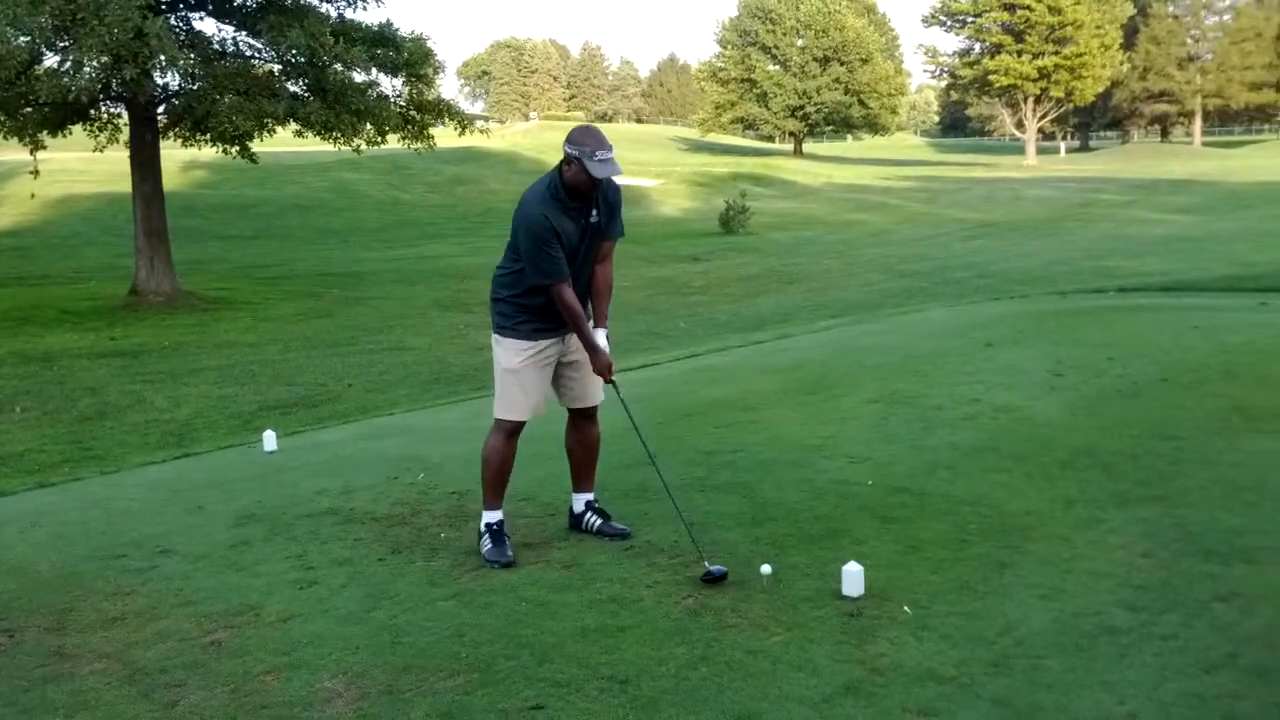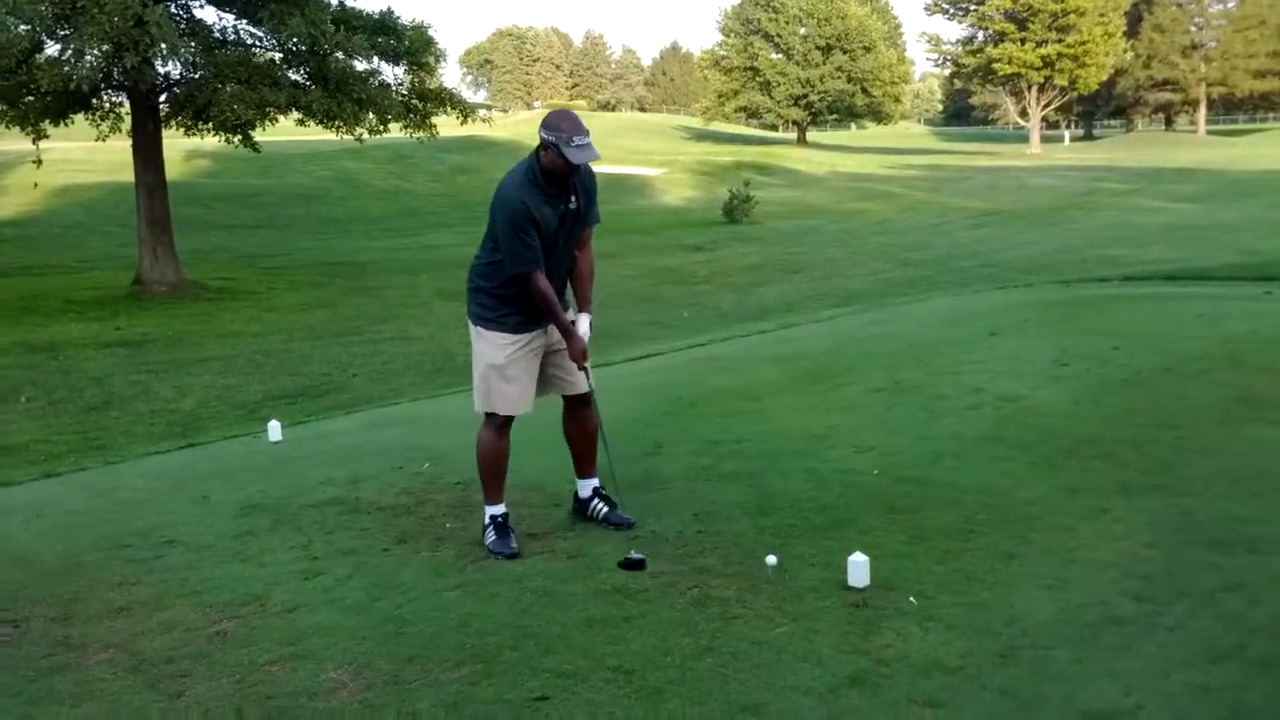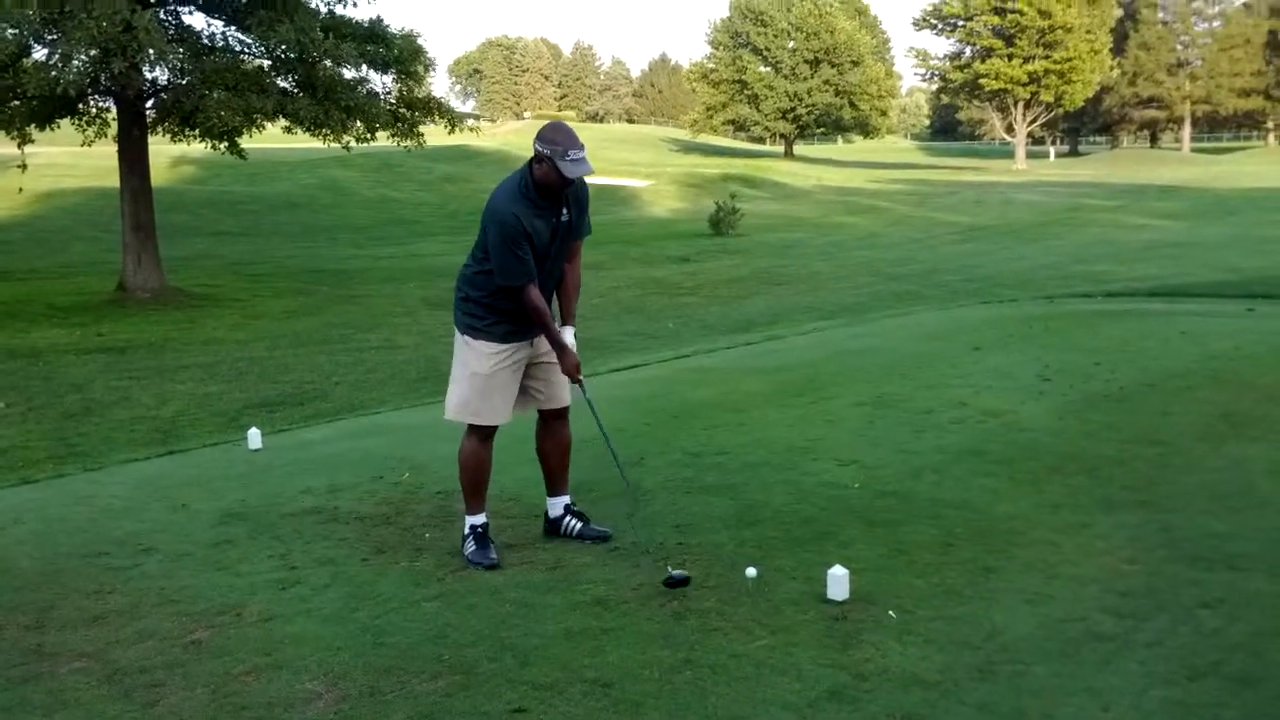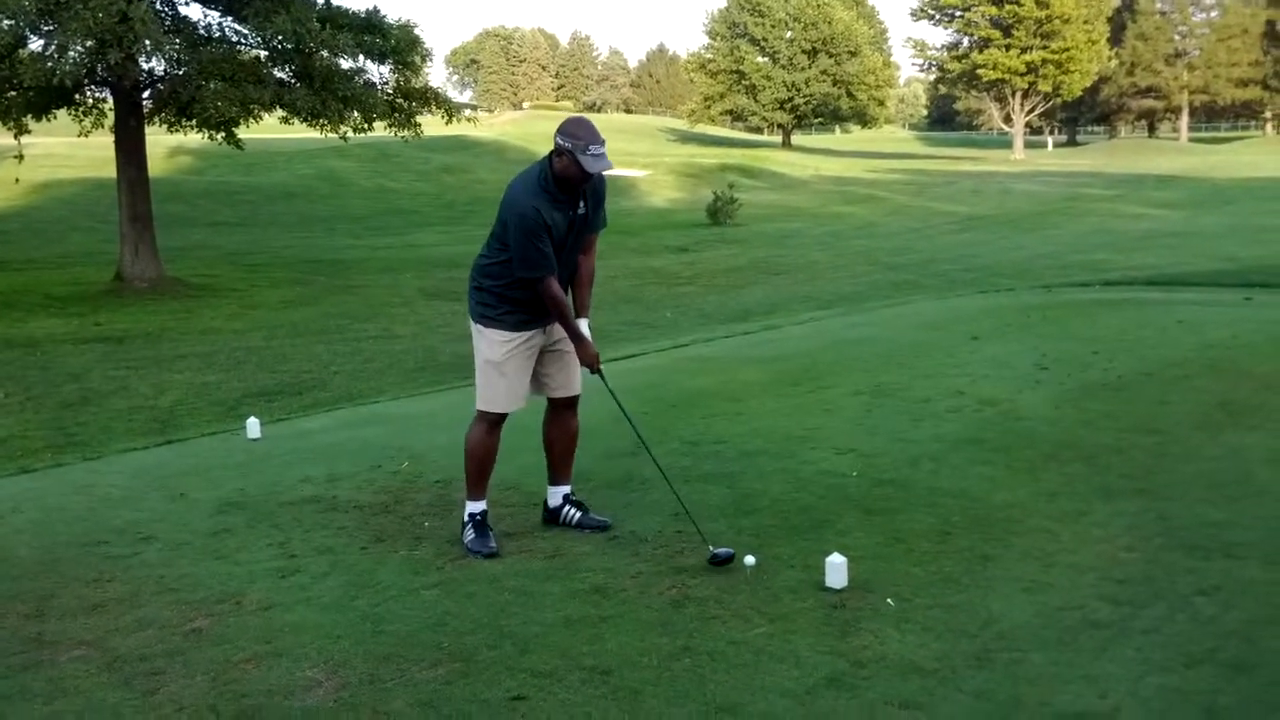
dt=0.3s
person 1, frame 1
left shoulder: (607, 194)
right shoulder: (536, 211)
left elbow: (602, 262)
right elbow: (559, 289)
left wrist: (601, 328)
right wrist: (593, 349)
left hip: (573, 320)
right hip: (523, 322)
left knee: (586, 411)
right knee: (510, 423)
left ankle: (583, 506)
right ankle: (491, 522)
person 1, frame 2
left shoulder: (583, 179)
right shoulder: (515, 197)
left elbow: (581, 248)
right elbow: (532, 277)
left wrist: (584, 315)
right wrist: (568, 335)
left hip: (554, 309)
right hip: (503, 314)
left knee: (580, 396)
right knee: (500, 415)
left ankle: (588, 494)
right ankle: (495, 517)
person 1, frame 3
left shoulder: (575, 191)
right shoulder: (507, 209)
left elbow: (570, 260)
right elbow: (526, 290)
left wrist: (569, 329)
right wrist: (560, 349)
left hip: (538, 321)
right hip: (489, 324)
left knee: (556, 413)
right knee: (483, 426)
left ankle: (559, 511)
right ankle: (475, 527)
person 1, frame 4
left shoulder: (592, 185)
right shoulder: (526, 202)
left elbow: (585, 253)
right elbow: (546, 283)
left wrist: (583, 320)
right wrist: (579, 340)
left hip: (553, 311)
right hip: (503, 313)
left knee: (565, 401)
right knee: (493, 412)
left ankle: (559, 500)
right ankle: (474, 513)
